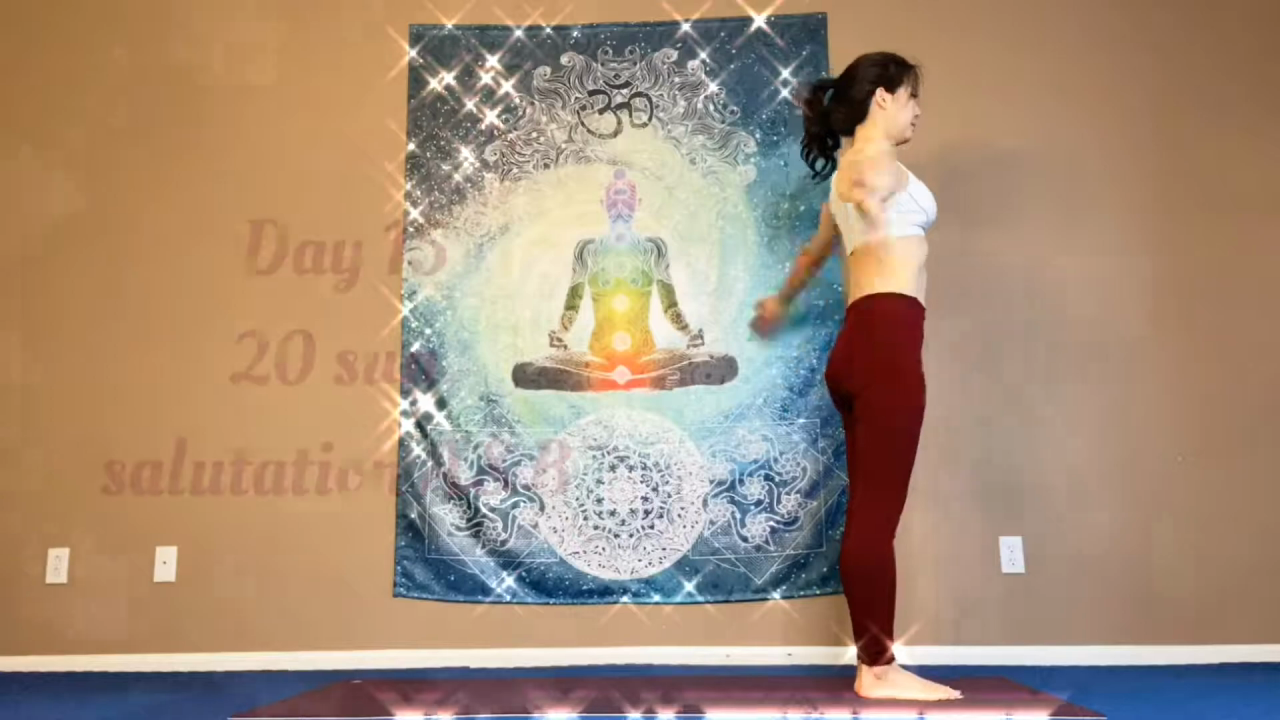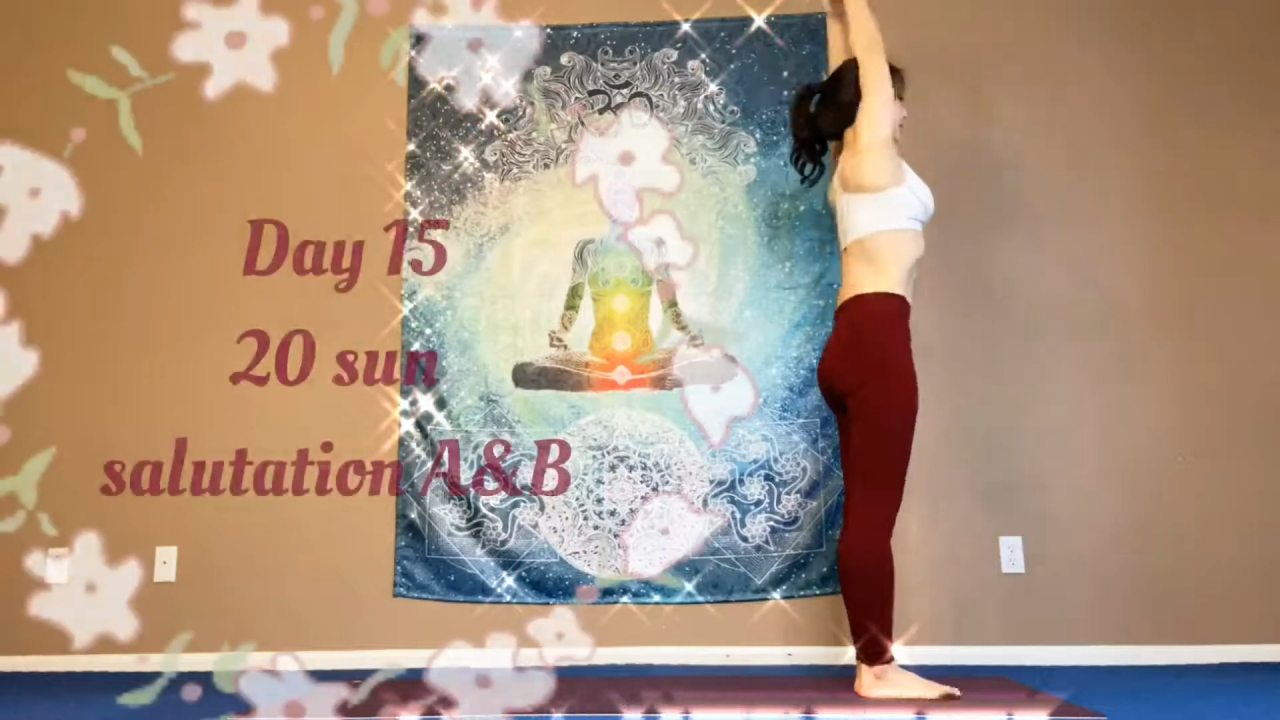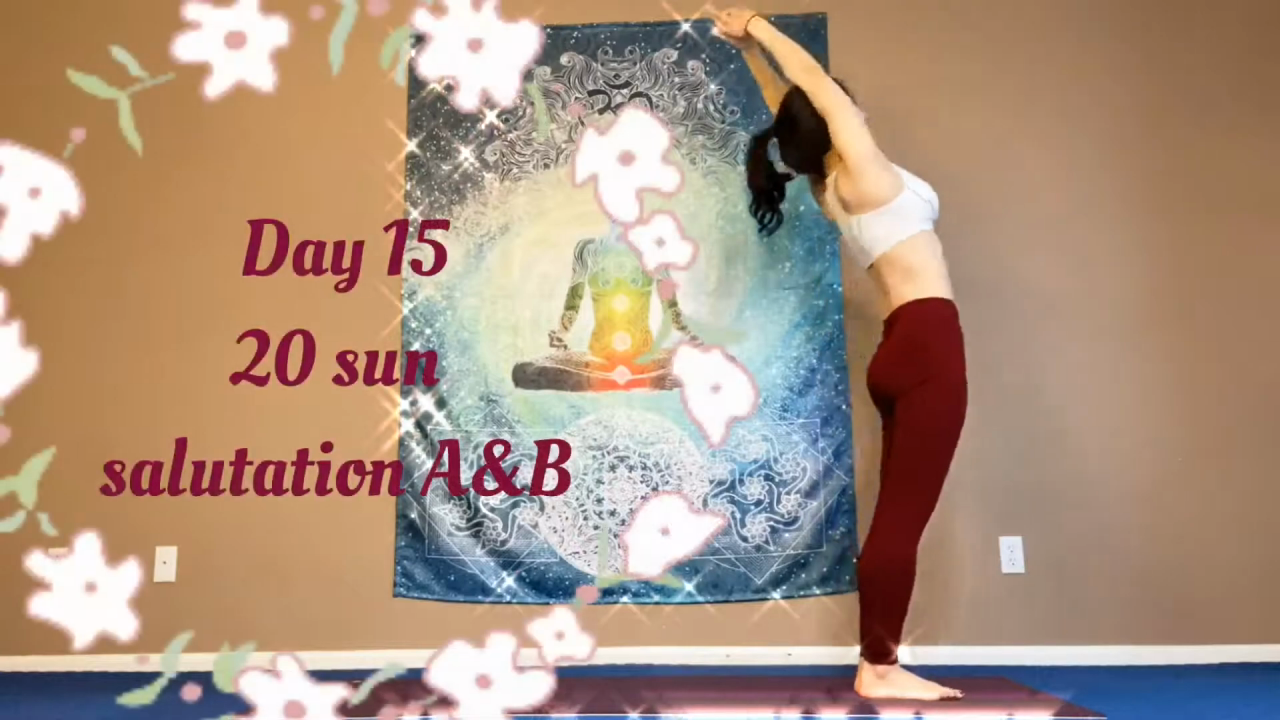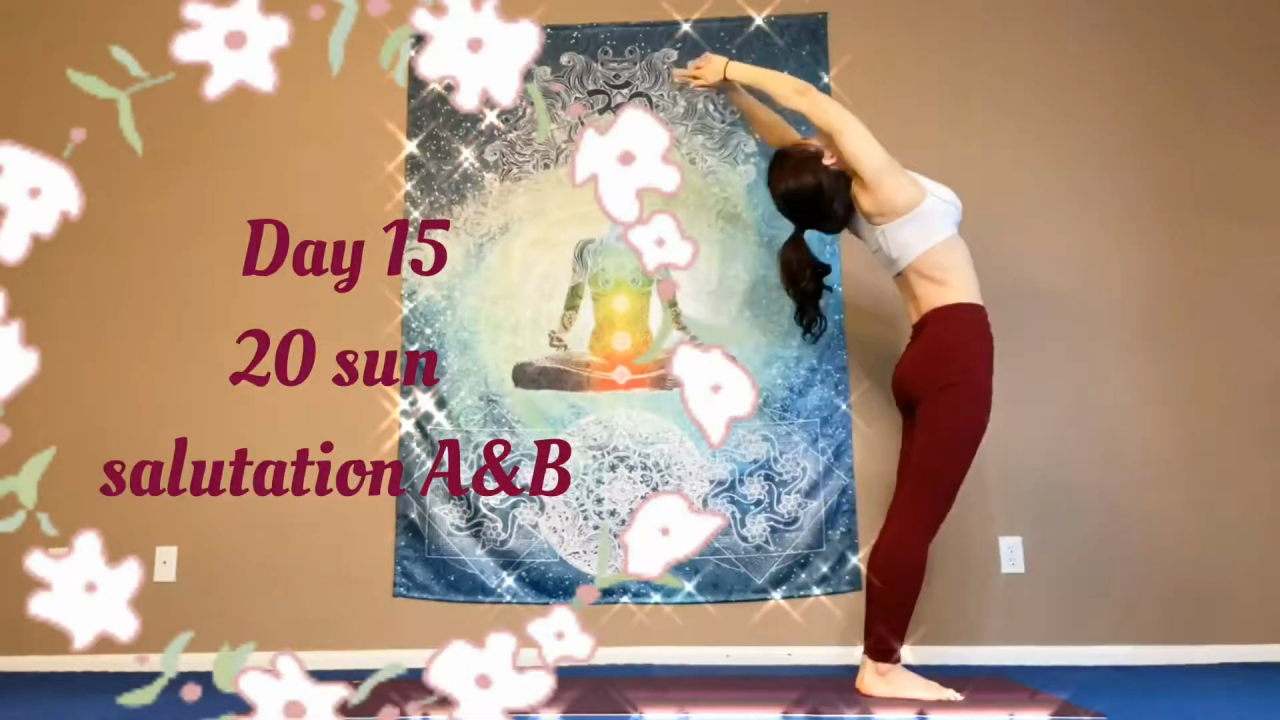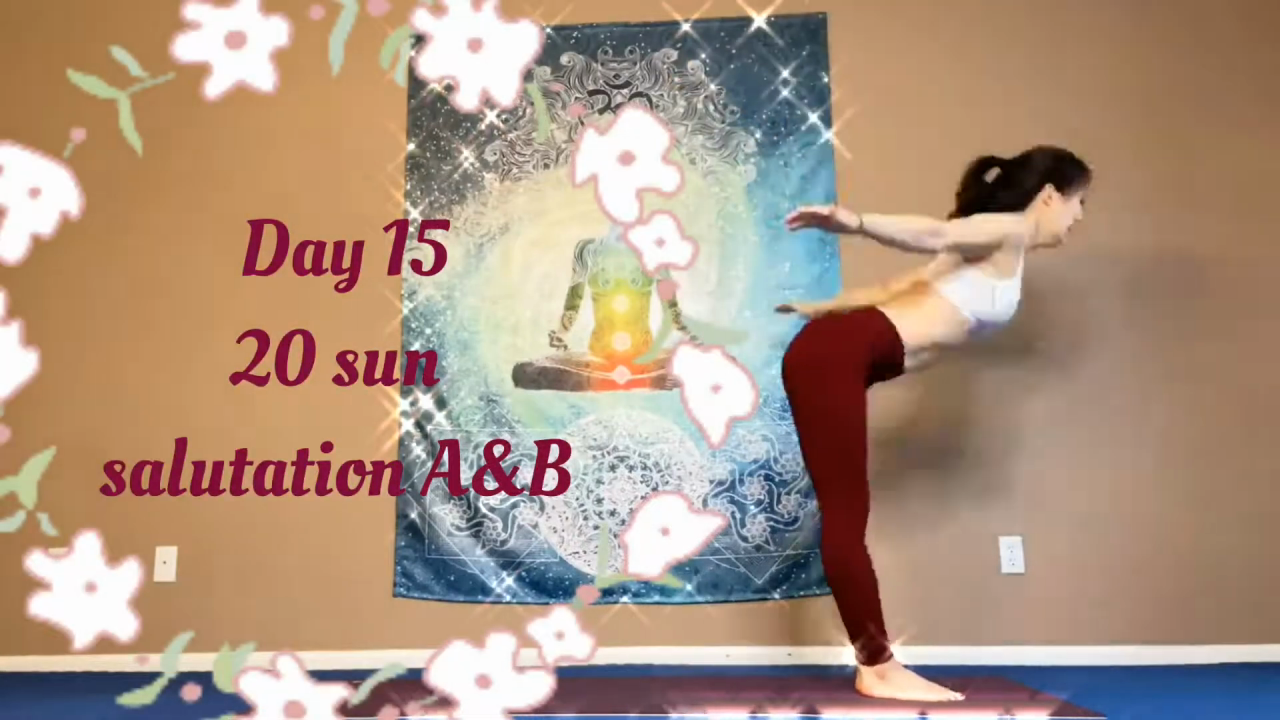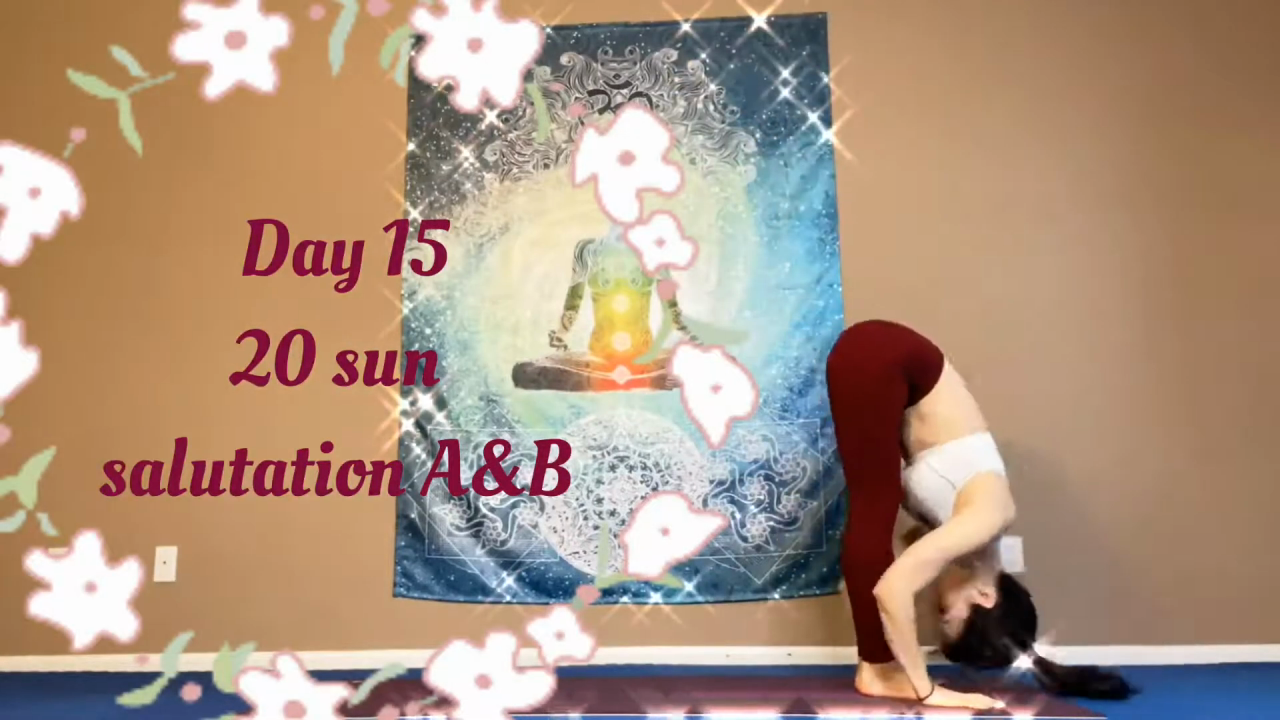
dt=0.2s
person 1, frame 1
left shoulder: (854, 167)
right shoulder: (875, 157)
left elbow: (819, 247)
left wrist: (782, 299)
left hip: (865, 349)
right hip: (885, 343)
left knee: (870, 515)
right knee: (877, 516)
left ankle: (876, 662)
right ankle: (877, 668)
person 1, frame 2
left shoulder: (853, 163)
right shoulder: (870, 149)
left elbow: (853, 64)
right elbow: (869, 60)
left hip: (857, 345)
right hip: (874, 339)
left knee: (867, 513)
right knee: (872, 513)
left ankle: (876, 661)
right ankle: (876, 668)
person 1, frame 3
left shoulder: (831, 185)
right shoulder: (861, 169)
left elbow: (791, 104)
right elbow: (820, 86)
left wrist: (750, 41)
right wrist: (755, 30)
left hip: (910, 352)
right hip: (929, 344)
left knee: (900, 514)
right knee: (907, 513)
left ankle: (878, 662)
right ankle: (879, 669)
person 1, frame 4
left shoulder: (848, 197)
right shoulder: (882, 184)
left elbow: (789, 142)
right elbow: (821, 106)
left wrist: (733, 86)
right wrist: (735, 73)
left hip: (931, 360)
right hip: (956, 355)
left knee: (910, 518)
right knee: (918, 519)
left ankle: (881, 662)
right ankle: (881, 667)
person 1, frame 5
left shoulder: (995, 246)
right shoulder: (1010, 230)
left elbow: (901, 286)
right elbow: (934, 235)
left wrist: (825, 308)
right wrist: (856, 220)
left hip: (833, 353)
right hip: (833, 356)
left knee: (846, 517)
right knee: (844, 516)
left ankle: (877, 664)
right ankle: (878, 668)
person 1, frame 6
right shoulder: (990, 514)
right elbow: (891, 589)
left hip: (884, 354)
right hip: (878, 353)
left knee: (874, 515)
right knee: (875, 515)
left ankle: (878, 667)
right ankle: (877, 670)
person 2, frame 1
left shoulder: (654, 249)
right shoulder: (587, 251)
left elbow: (671, 305)
right elbow: (572, 304)
left wrist: (691, 336)
right wrist: (560, 335)
left hip: (647, 359)
right hip: (598, 359)
left knee: (725, 366)
right knee: (524, 372)
person 2, frame 2
right shoulder: (588, 250)
left elbow: (670, 304)
right elbow: (571, 305)
left wrist: (689, 336)
right wrist: (558, 338)
left hip: (645, 357)
right hip: (597, 359)
right knee: (525, 373)
person 2, frame 3
right shoulder: (587, 250)
left elbow: (669, 303)
right elbow: (572, 304)
left wrist: (688, 337)
right wrist: (559, 336)
left hip: (646, 358)
right hip: (599, 358)
right knee: (524, 373)
person 2, frame 4
right shoulder: (588, 250)
left elbow: (670, 303)
right elbow: (572, 304)
left wrist: (687, 337)
right wrist: (559, 336)
left hip: (645, 358)
right hip: (599, 357)
right knee: (524, 373)
person 2, frame 5
right shoulder: (588, 250)
left elbow: (669, 303)
right elbow: (572, 304)
left wrist: (686, 336)
right wrist: (560, 335)
left hip: (645, 358)
right hip: (599, 358)
right knee: (524, 373)
person 2, frame 6
right shoulder: (588, 250)
left elbow: (669, 303)
right elbow: (572, 303)
left wrist: (686, 336)
right wrist: (560, 335)
left hip: (645, 358)
right hip: (599, 358)
right knee: (524, 372)
